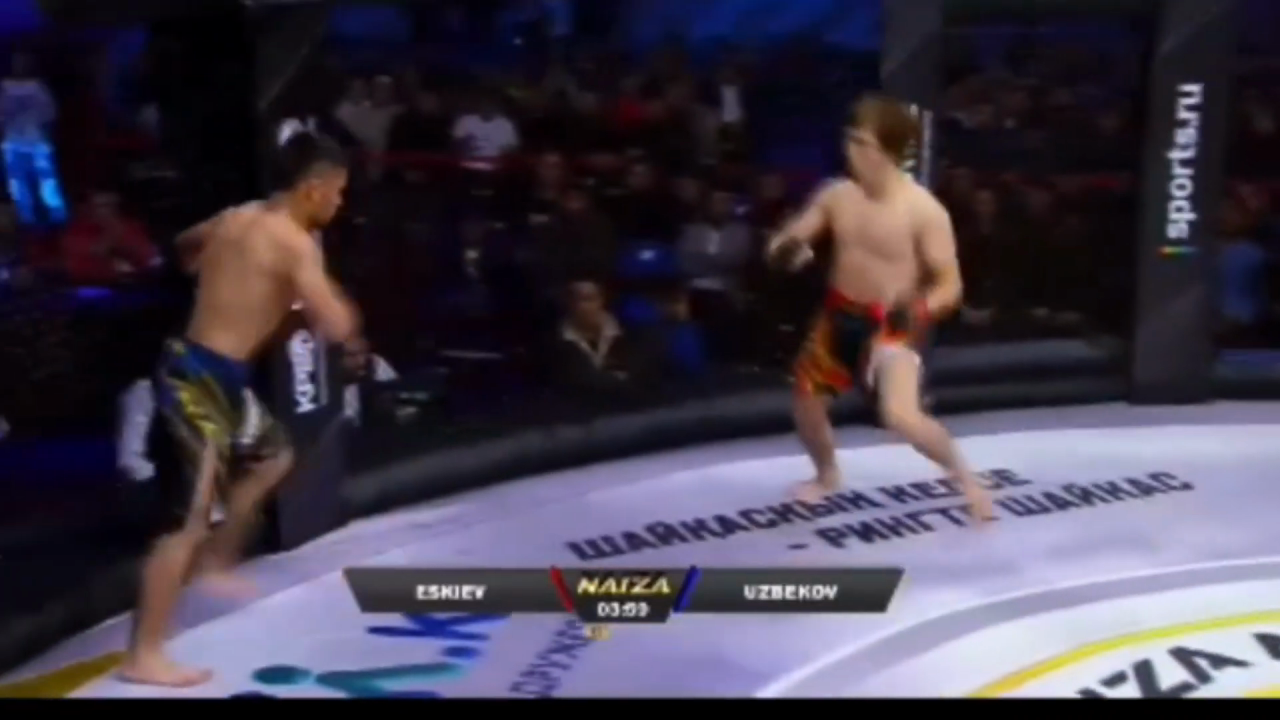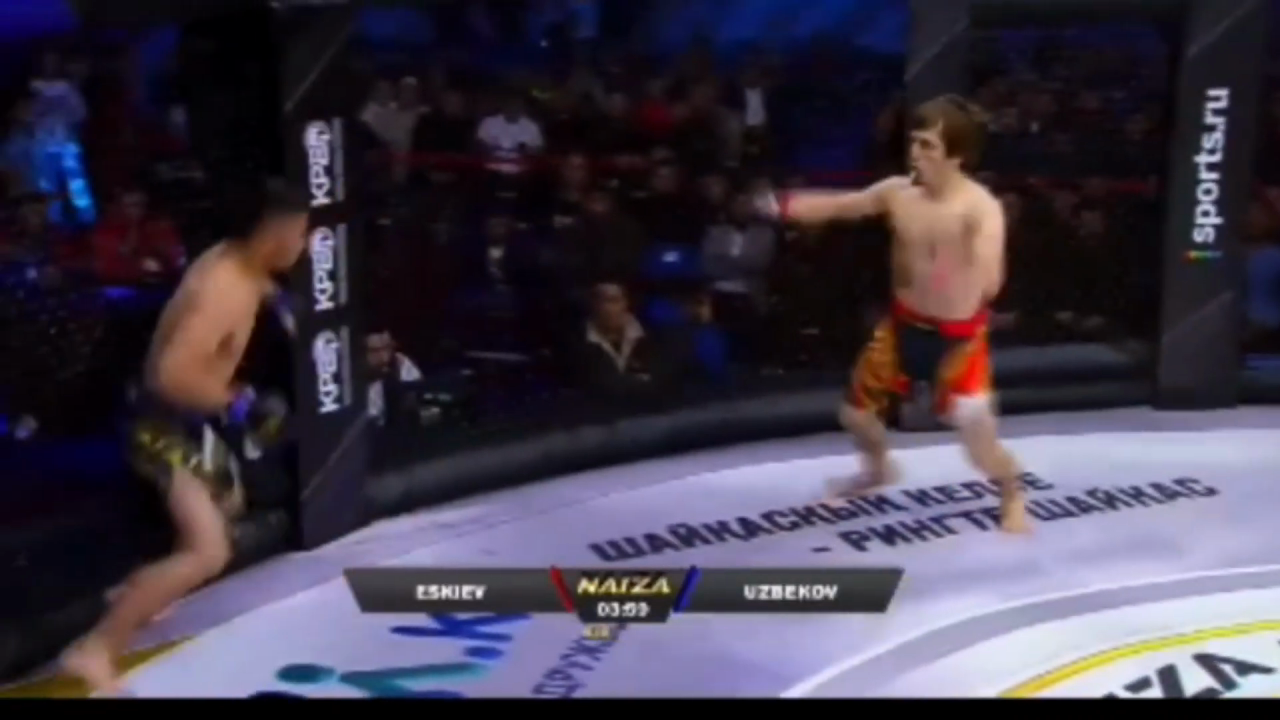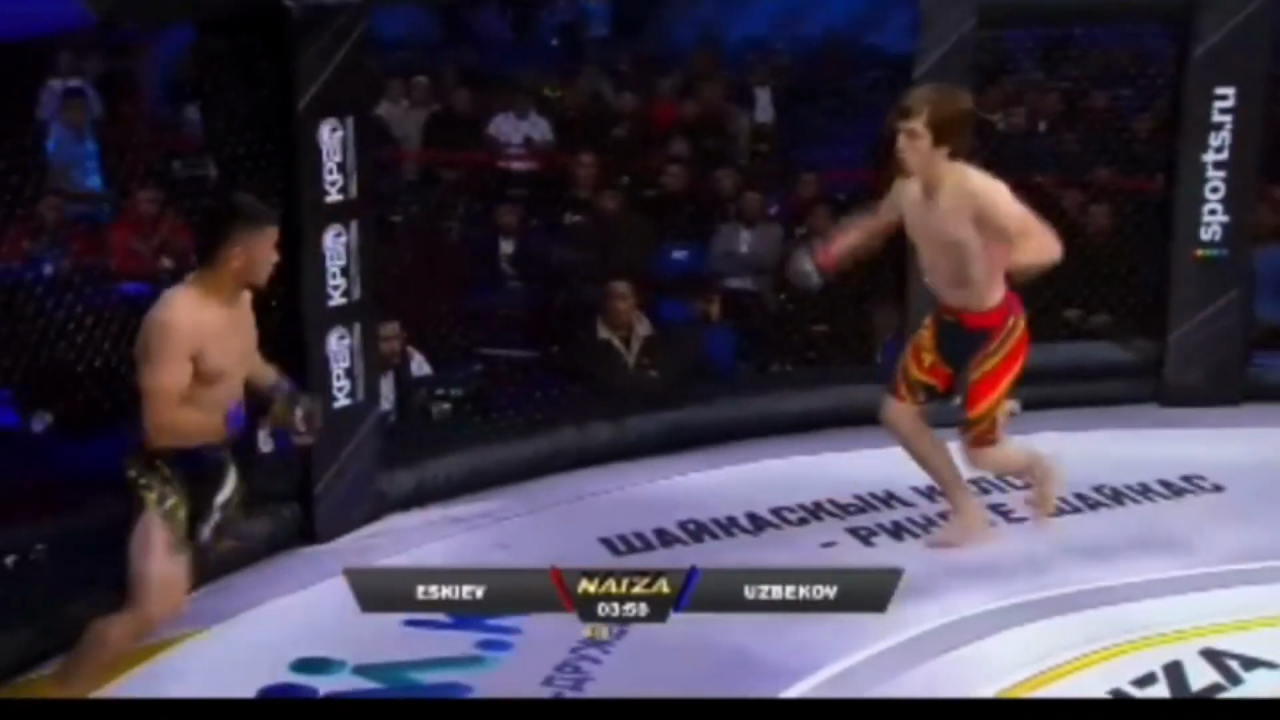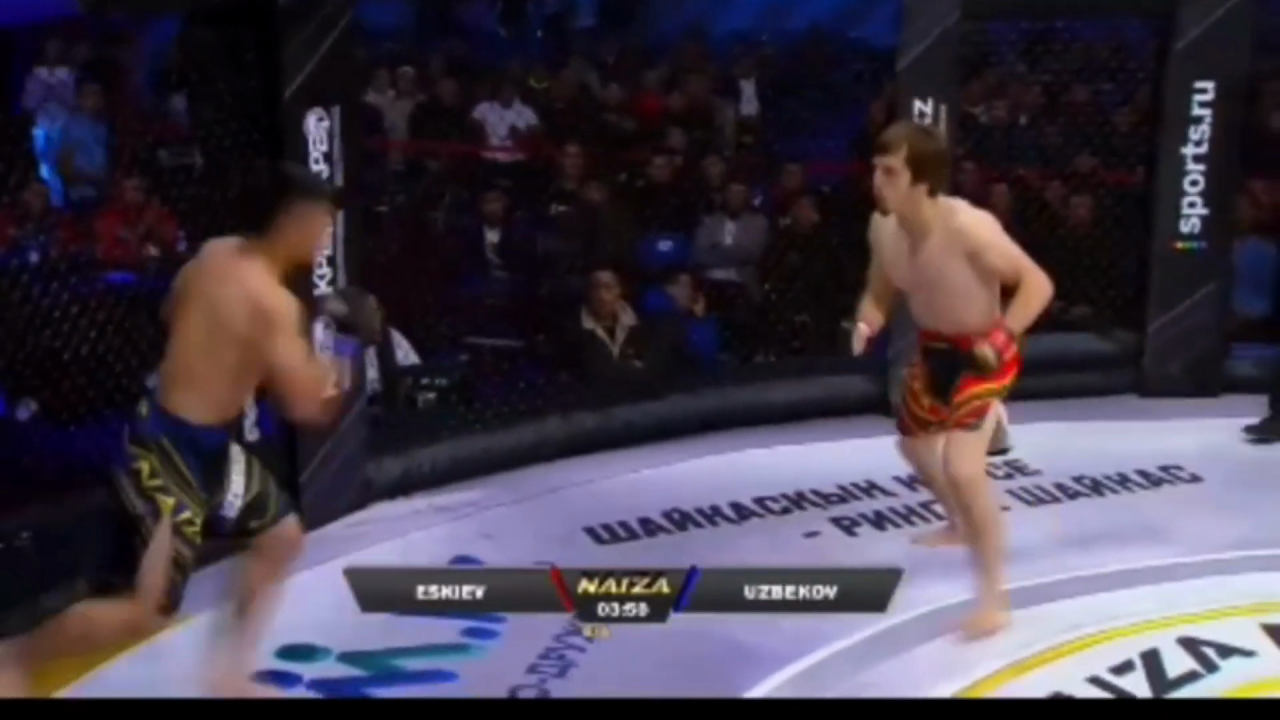
dt=0.2s
person 1, frame 1
left shoulder: (238, 218)
right shoulder: (293, 241)
left elbow: (188, 243)
right elbow: (338, 327)
right wrist: (343, 310)
left hip: (211, 375)
right hip: (202, 382)
left knee: (272, 457)
right knee: (190, 523)
left ankle: (217, 565)
right ankle: (144, 655)
person 1, frame 2
left shoulder: (235, 261)
right shoulder: (218, 292)
right elbow: (173, 372)
left wrist: (277, 296)
right wrist: (242, 402)
left hip: (188, 422)
right hip: (163, 426)
left knee: (225, 500)
right knee: (210, 554)
left ankle: (141, 588)
right ankle: (94, 652)
person 1, frame 3
left shoulder: (236, 299)
right shoulder: (177, 321)
right elbow: (160, 428)
left wrist: (287, 399)
right wrist: (235, 417)
left hip: (208, 461)
right hip: (167, 469)
right knee: (154, 609)
right ankle: (61, 691)
person 1, frame 4
left shoulder: (218, 253)
right shoulder: (267, 299)
left elbow: (177, 308)
right elbow: (306, 405)
right wrist: (350, 337)
left hip: (209, 445)
right hip: (169, 453)
left knee: (281, 537)
right knee: (143, 609)
left ankle: (232, 653)
person 2, frame 1
left shoulder: (924, 211)
right shoulder: (833, 196)
left elbow: (950, 286)
right elbow: (783, 244)
left wrist: (919, 307)
right wrist: (787, 249)
left hip: (888, 323)
right hip: (835, 315)
left knee: (899, 417)
right knee: (806, 404)
left ankle: (963, 475)
right ankle: (827, 475)
person 2, frame 2
left shoulder: (980, 208)
right shoulder: (900, 191)
left elbow: (990, 279)
right elbow: (835, 204)
left wrist: (940, 273)
right wrist: (783, 206)
left hip: (958, 338)
right hip: (904, 326)
left knee: (980, 451)
right knee: (855, 413)
left ankle: (1013, 496)
right ankle: (877, 469)
person 2, frame 3
left shoulder: (980, 191)
right shoulder: (908, 189)
left elbow: (1048, 246)
right elbow: (872, 225)
left wrist: (996, 261)
right wrist: (825, 255)
left hip: (991, 331)
right hip: (946, 322)
left knee: (982, 452)
right knee: (897, 411)
left ankle: (1040, 471)
right ankle: (966, 511)
person 2, frame 4
left shoulder: (968, 226)
right shoulder: (882, 229)
left elbow: (1037, 283)
right elbow: (879, 293)
left wrist: (1003, 334)
right wrist: (866, 326)
left hip: (983, 355)
right hip: (932, 350)
left knee: (962, 469)
right knee: (916, 447)
left ankle: (993, 597)
right ankle: (968, 519)
